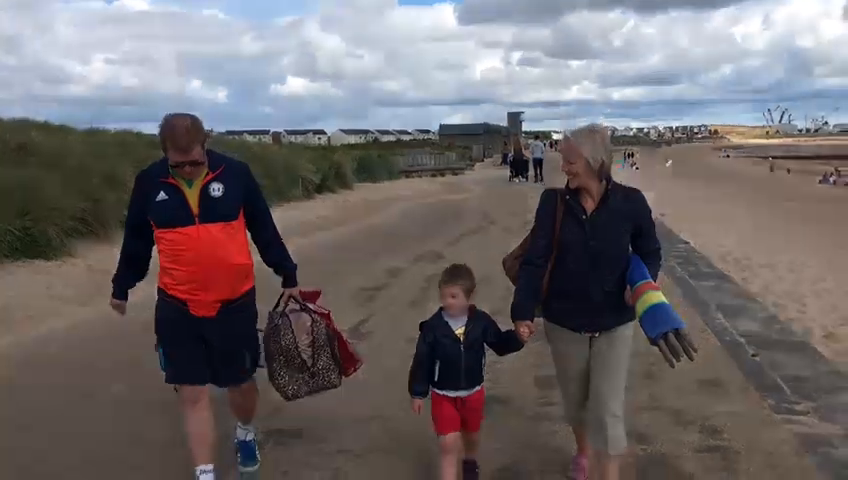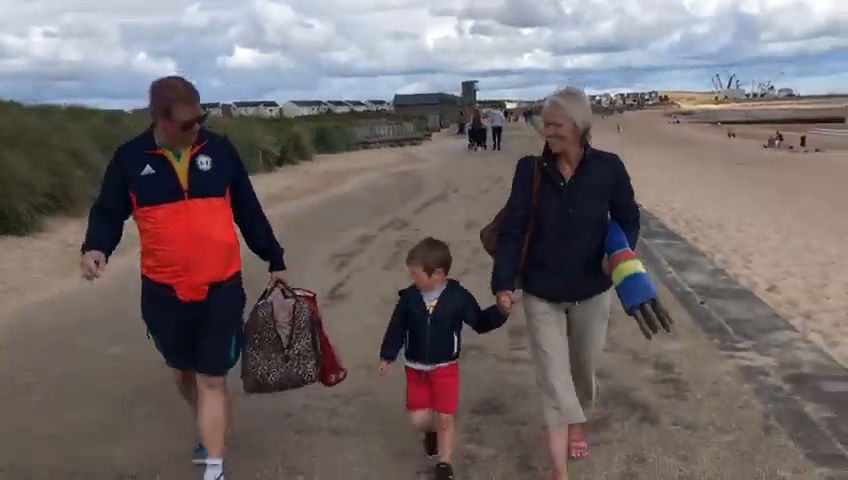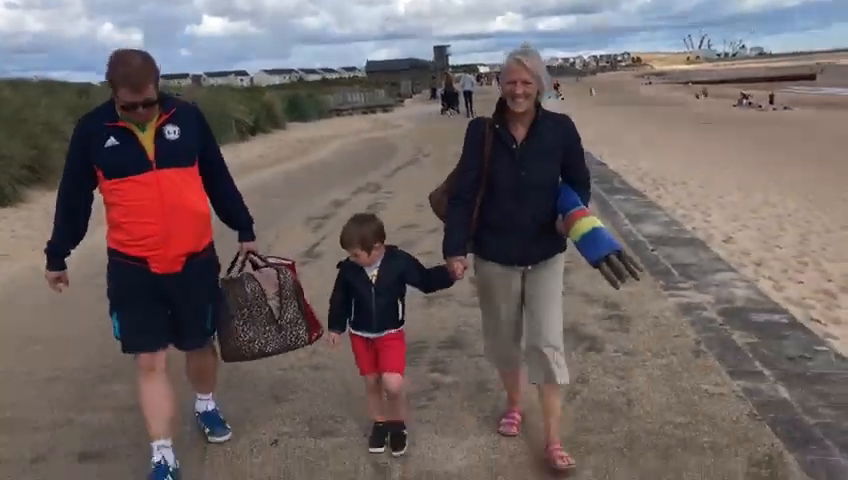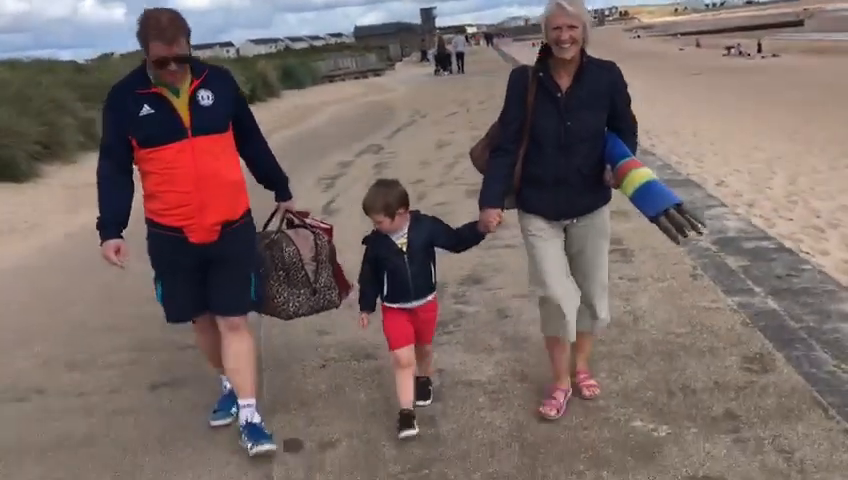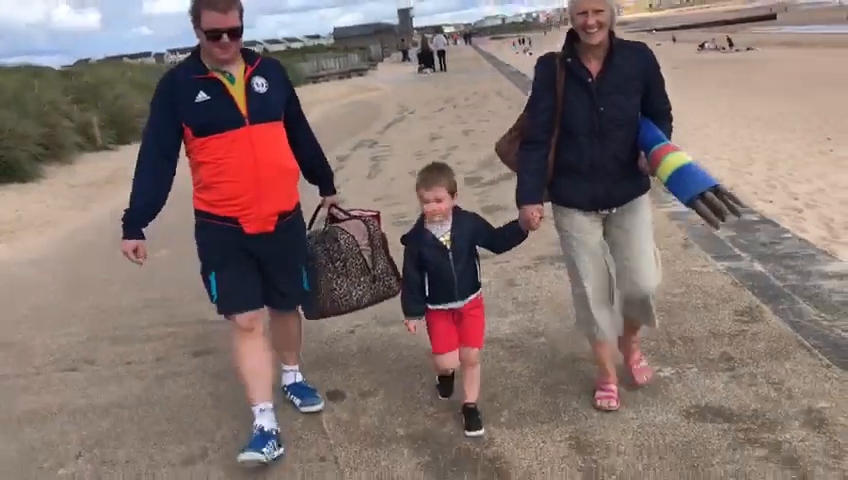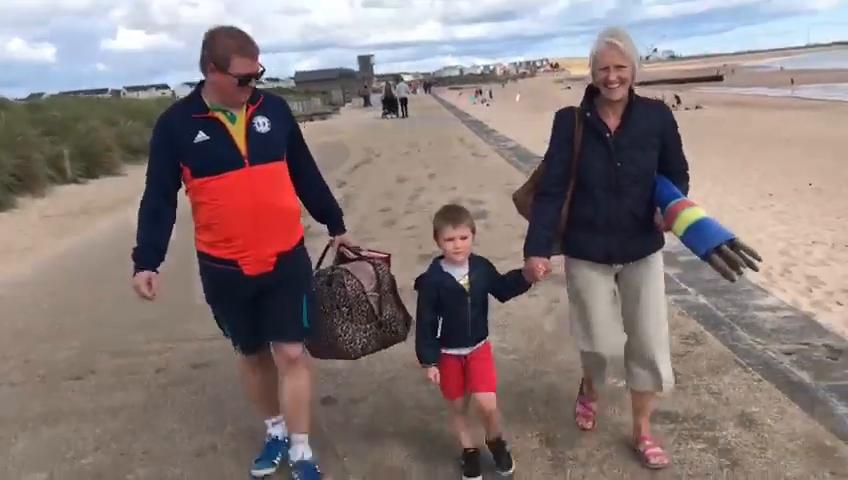
dt=0.5s
person 1, frame 1
left shoulder: (235, 174)
right shoulder: (149, 183)
left elbow: (264, 229)
right elbow: (136, 241)
left wrist: (288, 276)
right wrist: (121, 288)
left hip: (234, 303)
right hip: (177, 308)
left knee: (240, 385)
right knee: (192, 393)
left ankle: (244, 432)
person 1, frame 2
left shoulder: (220, 151)
right shoulder: (130, 159)
left elbow: (248, 211)
right elbow: (108, 213)
left wrist: (275, 260)
right wrist: (94, 247)
left hip: (221, 288)
right hip: (163, 291)
left knee: (212, 380)
right knee: (185, 372)
right ankle: (208, 430)
person 1, frame 3
left shoulder: (187, 117)
right shoulder: (91, 131)
left elbow: (217, 179)
right elbow: (73, 198)
left wrist: (244, 230)
right wrist: (57, 256)
left hip: (195, 260)
right hip: (131, 268)
left knee: (200, 346)
right knee: (149, 361)
left ankle: (205, 404)
person 1, frame 4
left shoulder: (219, 82)
right shoulder: (124, 99)
left elbow: (251, 143)
right elbow: (113, 169)
left wrist: (281, 191)
right wrist: (111, 229)
left hip: (233, 228)
right hip: (171, 235)
left knee: (234, 321)
right knee: (202, 319)
left ankle: (250, 418)
right ankle: (229, 387)
person 1, frame 5
left shoulder: (270, 72)
right shoulder: (177, 86)
left elbow: (300, 135)
right elbow: (156, 159)
left wrist: (326, 185)
right wrist: (136, 224)
left hip: (283, 219)
right hip: (221, 228)
left knee: (286, 308)
right knee: (244, 323)
left ankle: (292, 376)
right ankle: (265, 426)
person 1, frame 6
left shoulder: (274, 109)
right shoulder: (176, 126)
left elbow: (305, 173)
right elbow: (159, 199)
left wrist: (335, 224)
right wrist: (147, 261)
left hip: (287, 259)
right hip: (225, 269)
left knee: (291, 354)
right knee: (253, 355)
right ankle: (276, 431)
person 2, frame 1
left shoulder: (631, 202)
right shoulder: (553, 202)
left elbow: (649, 253)
right elbow: (535, 261)
right wrist: (523, 313)
left hip: (615, 323)
right hip: (564, 322)
left knee: (608, 408)
right knee: (574, 395)
right ankle: (582, 445)
person 2, frame 2
left shoulder: (608, 168)
right shoulder: (530, 170)
left elbow: (628, 220)
right elbow: (512, 230)
right wrist: (503, 283)
left hip: (592, 290)
right hip: (541, 293)
left knee: (584, 368)
right knee: (553, 379)
left ankle: (576, 425)
person 2, frame 3
left shoulder: (560, 129)
right shoulder: (481, 132)
left elbow: (579, 183)
right elbow: (463, 193)
left wrist: (572, 216)
right wrist: (454, 248)
left hip: (545, 254)
right hip: (494, 255)
left knee: (547, 341)
right knee: (504, 335)
left ankle: (553, 440)
right ankle: (514, 403)
person 2, frame 4
left shoulder: (606, 76)
right shoulder: (524, 82)
left elbow: (625, 131)
right elbow: (506, 144)
right wrist: (491, 201)
left hip: (591, 206)
right hip: (538, 209)
left knee: (591, 291)
right knee: (555, 295)
left ankle: (580, 366)
right ankle: (559, 381)
person 2, frame 5
left shoulder: (640, 59)
right shoulder: (551, 70)
left elbow: (660, 117)
right elbow: (537, 137)
right wrist: (529, 197)
left hip: (629, 194)
right hip: (574, 200)
left knee: (643, 284)
right knee: (591, 290)
left ankle: (630, 342)
right ankle: (606, 375)
person 2, frame 6
left shoulder: (657, 117)
right shoulder: (570, 122)
left elbow: (677, 175)
right elbow: (551, 189)
right wrist: (537, 248)
left hip: (643, 251)
right hip: (586, 254)
left knee: (649, 343)
right knee: (601, 343)
left ankle: (642, 431)
right ankle: (588, 389)
person 3, frame 1
left shoulder: (481, 321)
right shoulder: (433, 327)
left elbow: (500, 344)
right elbow: (421, 361)
left wrist: (518, 336)
right wrist: (417, 393)
left hip: (473, 393)
right hip: (442, 394)
left knee: (472, 437)
right knee: (449, 445)
left ankle: (470, 461)
person 3, frame 2
left shoulder: (458, 297)
right shoulder: (409, 297)
left elbow: (480, 322)
right elbow: (397, 328)
left wrist: (500, 310)
right wrist: (387, 356)
left hip: (445, 368)
right hip: (415, 368)
left knee: (444, 419)
right knee: (419, 420)
right ankle: (432, 432)
person 3, frame 3
left shoulder: (399, 262)
right shoulder: (348, 270)
left elbow: (426, 281)
right elbow: (339, 301)
left wrist: (449, 273)
right wrist: (335, 327)
left hip: (391, 334)
right hip: (361, 336)
left knee: (393, 383)
right knee: (373, 384)
left ankle: (397, 423)
right ankle: (379, 425)
person 3, frame 4
left shoulder: (427, 226)
right shoulder: (376, 242)
left elbow: (456, 241)
right elbow: (369, 276)
left wrist: (480, 228)
right wrist: (366, 307)
left hip: (426, 303)
right hip: (394, 308)
left knee: (424, 349)
right knee: (403, 359)
left ankle: (424, 379)
right ankle: (406, 413)
person 3, frame 5
left shoulder: (469, 223)
right shoulder: (417, 239)
left elbow: (497, 241)
right elbow: (411, 277)
left wrist: (521, 227)
right wrist: (412, 312)
left hip: (471, 302)
right hip: (438, 309)
left knee: (471, 358)
right knee: (447, 362)
left ankle: (470, 406)
right ankle: (444, 373)
person 3, frame 6
left shoulder: (482, 268)
right shoulder: (432, 280)
left elbow: (502, 289)
right elbow: (425, 322)
left wrist: (526, 276)
right wrist: (428, 360)
left hip: (479, 348)
right hip: (447, 353)
left knee: (487, 404)
right knee: (459, 406)
left ankle: (495, 440)
right ankle: (469, 451)
